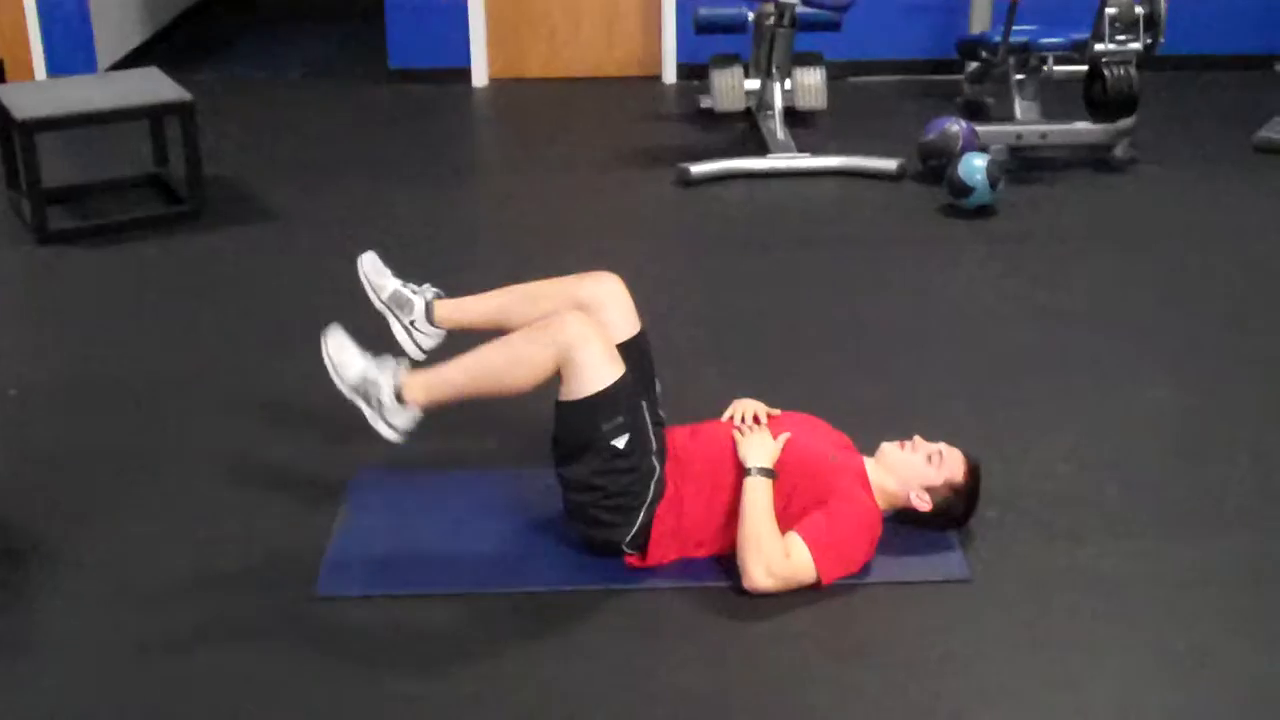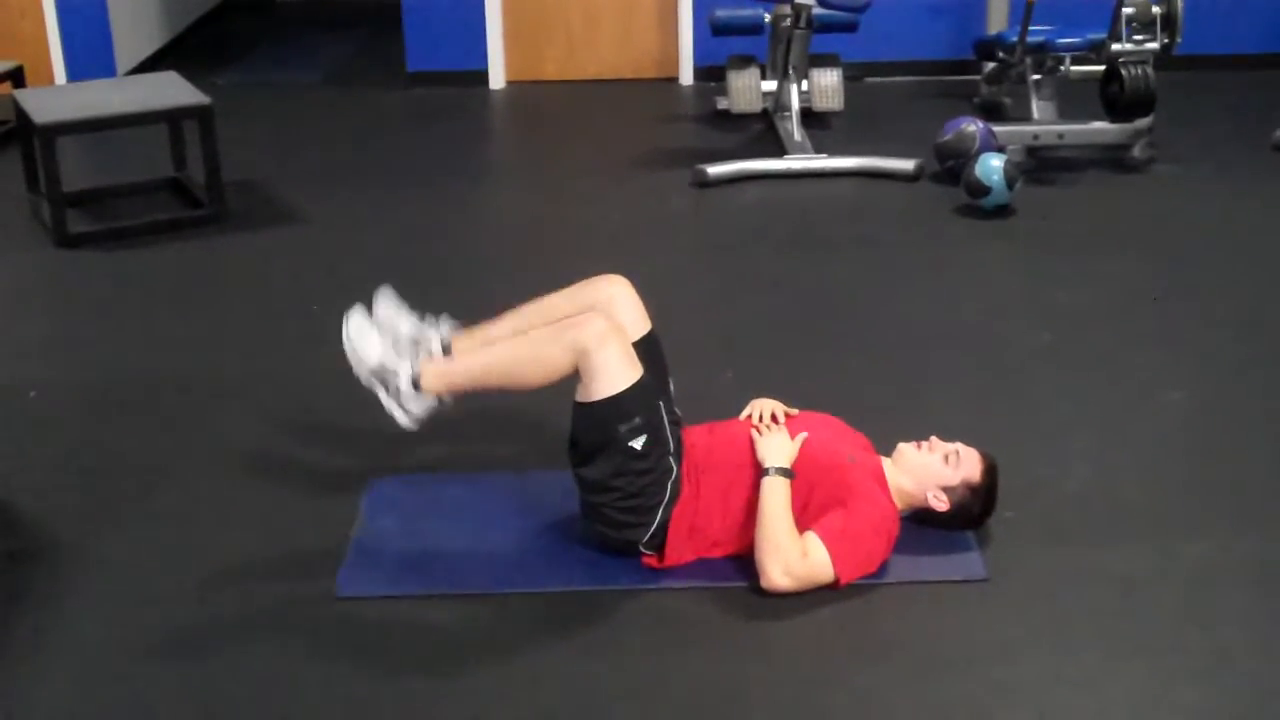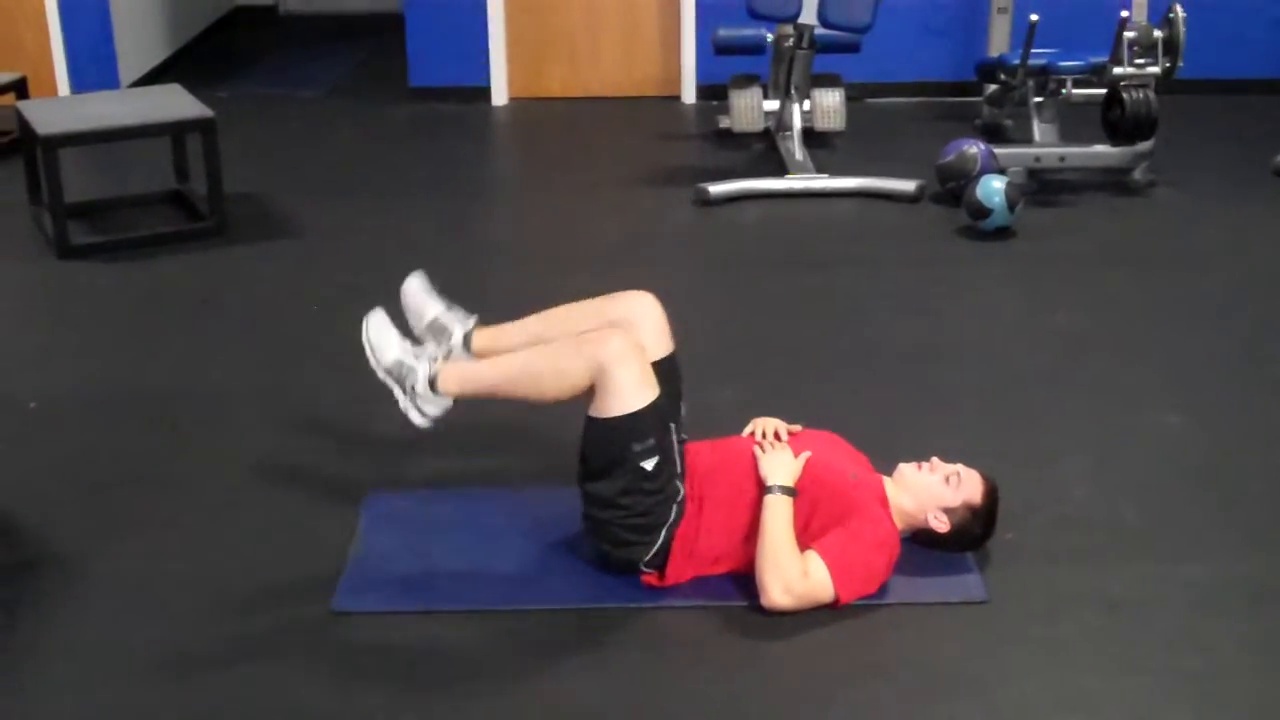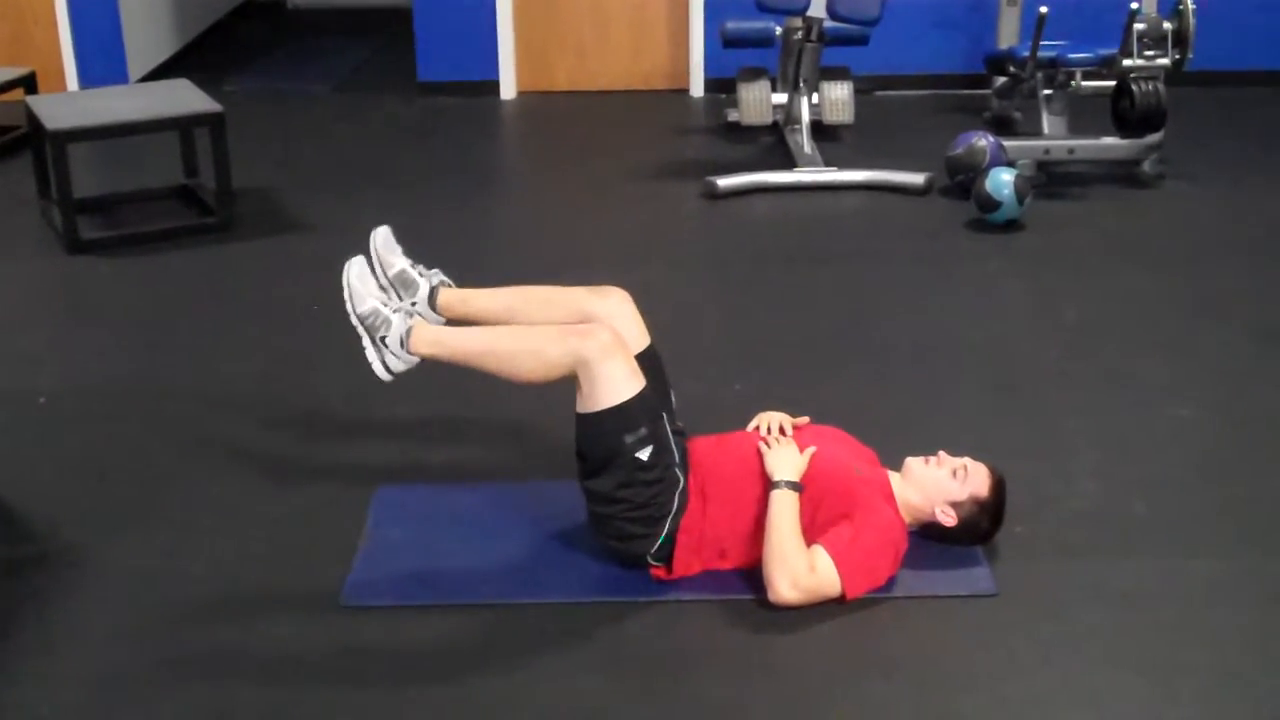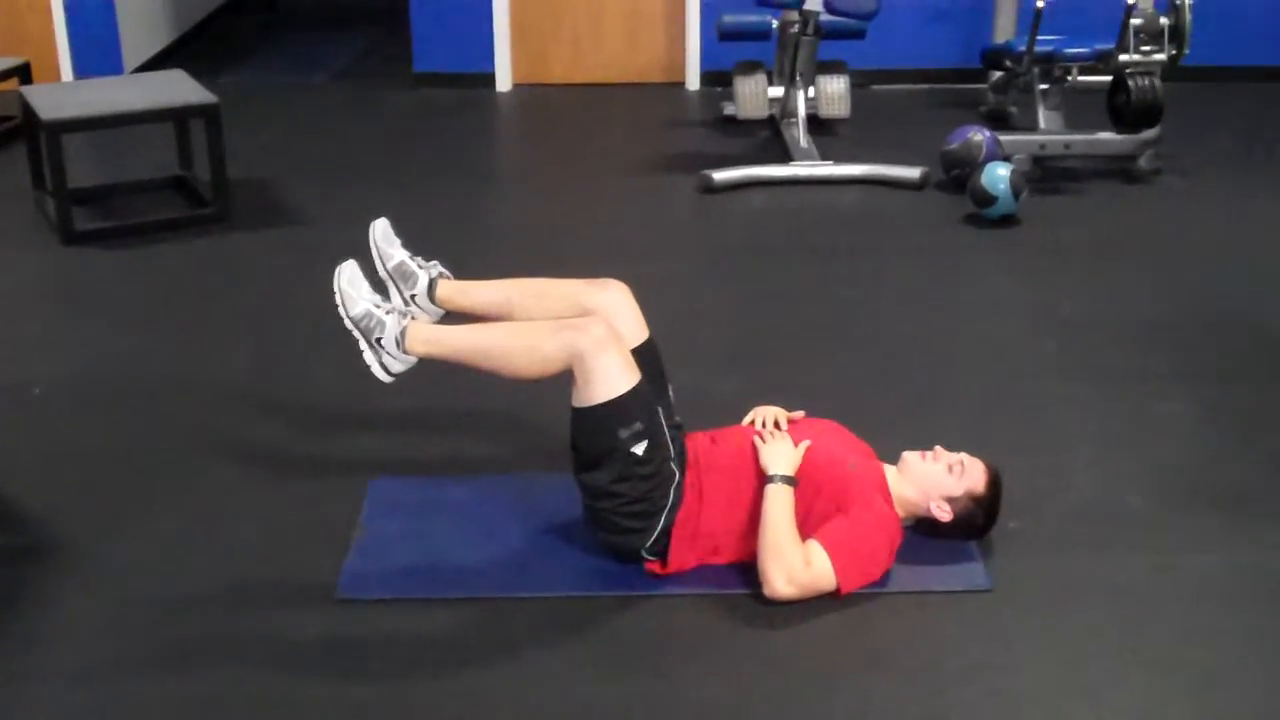
dt=1s
person 1, frame 1
left shoulder: (855, 519)
right shoulder: (843, 457)
left elbow: (761, 573)
left wrist: (757, 469)
right wrist: (750, 410)
left hip: (633, 507)
right hip: (656, 451)
left knee: (574, 331)
right knee: (600, 291)
left ankle: (400, 394)
right ankle: (430, 315)
person 1, frame 2
left shoulder: (873, 519)
right shoulder: (858, 453)
left elbow: (778, 571)
left wrist: (776, 468)
right wrist: (769, 411)
left hip: (650, 510)
right hip: (672, 453)
left knee: (595, 334)
right knee: (611, 292)
left ankle: (420, 384)
right ankle: (446, 347)
person 1, frame 3
left shoulder: (874, 541)
right shoulder: (860, 477)
left elbow: (780, 591)
left wrist: (778, 487)
right wrist: (771, 429)
left hip: (650, 527)
right hip: (676, 470)
left knee: (616, 350)
right knee: (637, 310)
left ankle: (435, 384)
right ankle: (464, 343)
person 1, frame 4
left shoulder: (880, 532)
right shoulder: (866, 469)
left elbow: (787, 586)
left wrist: (784, 480)
right wrist: (775, 422)
left hip: (657, 519)
right hip: (678, 462)
left knee: (595, 344)
right knee: (609, 304)
left ankle: (408, 339)
right ankle: (434, 299)
person 1, frame 5
left shoulder: (874, 528)
right shoulder: (861, 462)
left elbow: (782, 581)
left wrist: (779, 475)
right wrist: (770, 416)
left hip: (652, 513)
right hip: (676, 457)
left knee: (589, 338)
right knee: (608, 297)
left ankle: (402, 341)
right ankle: (434, 292)
